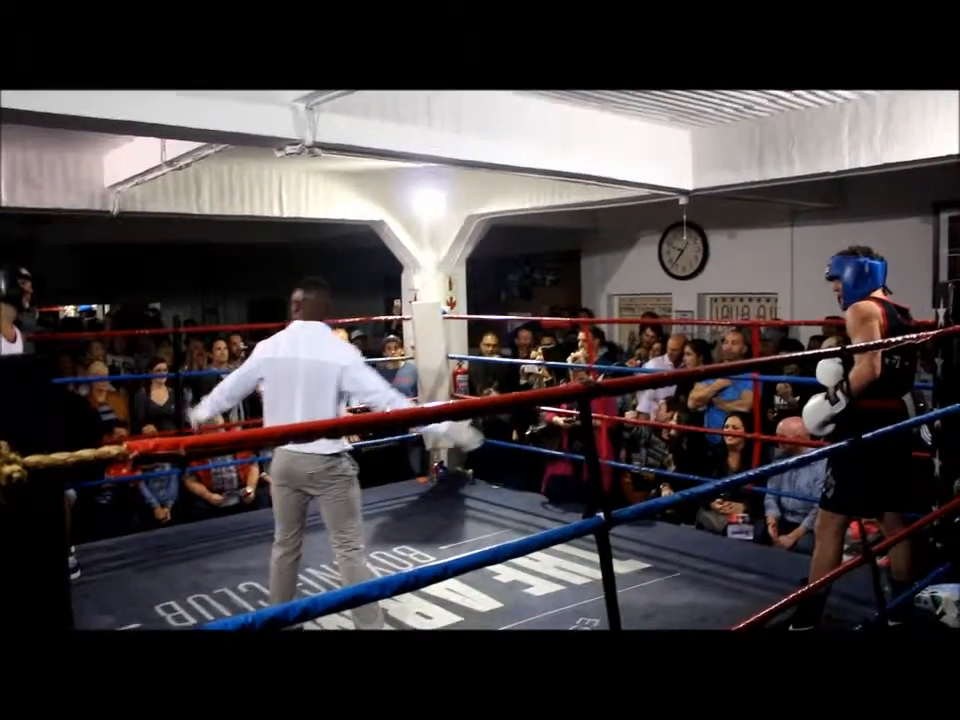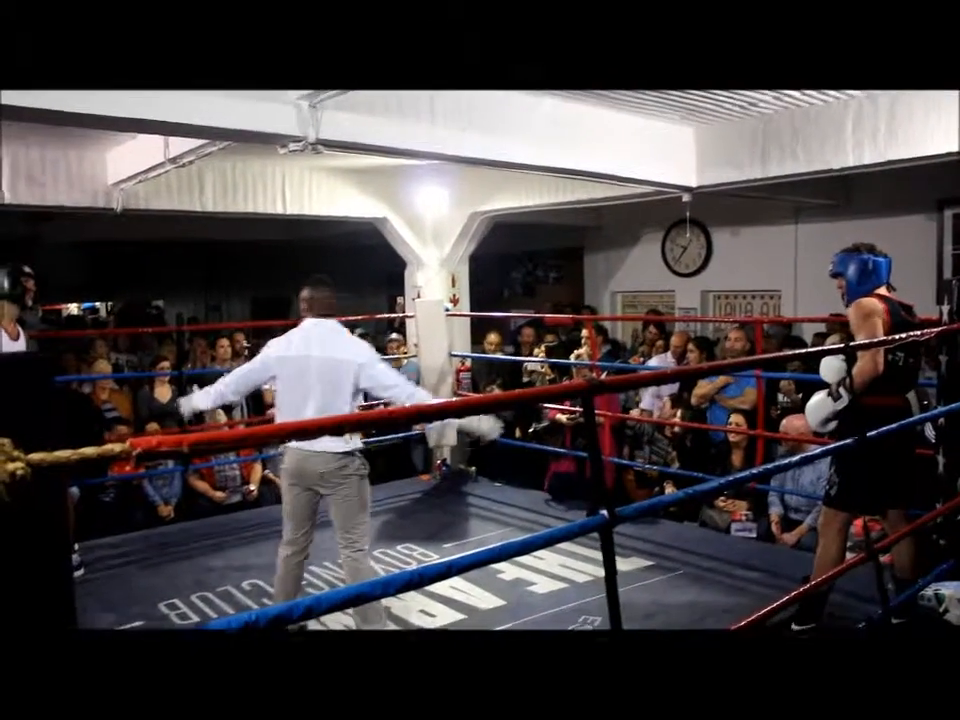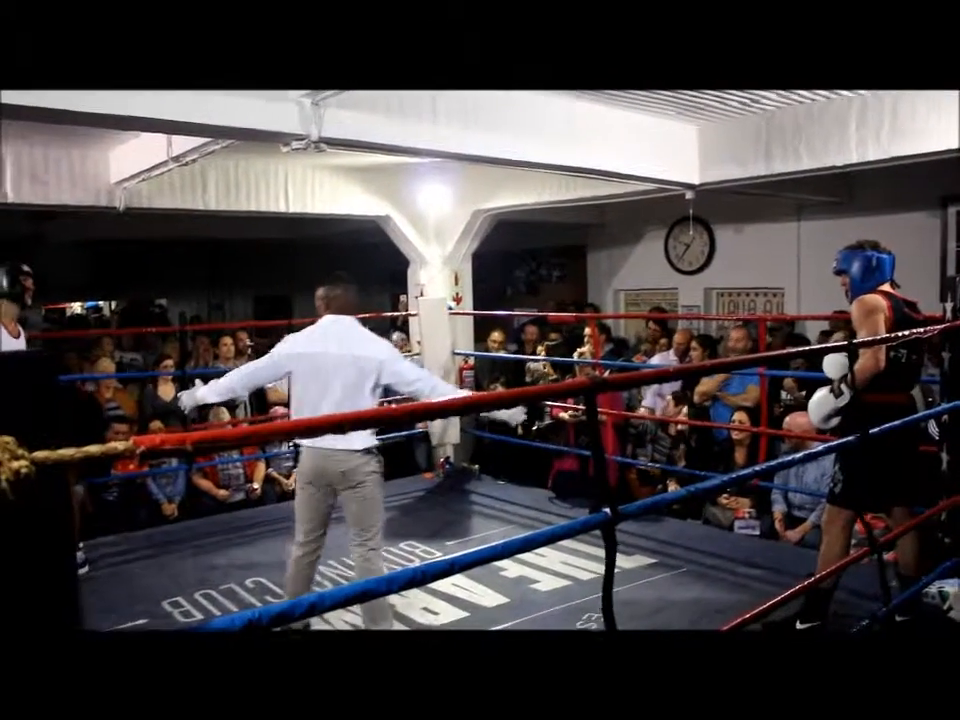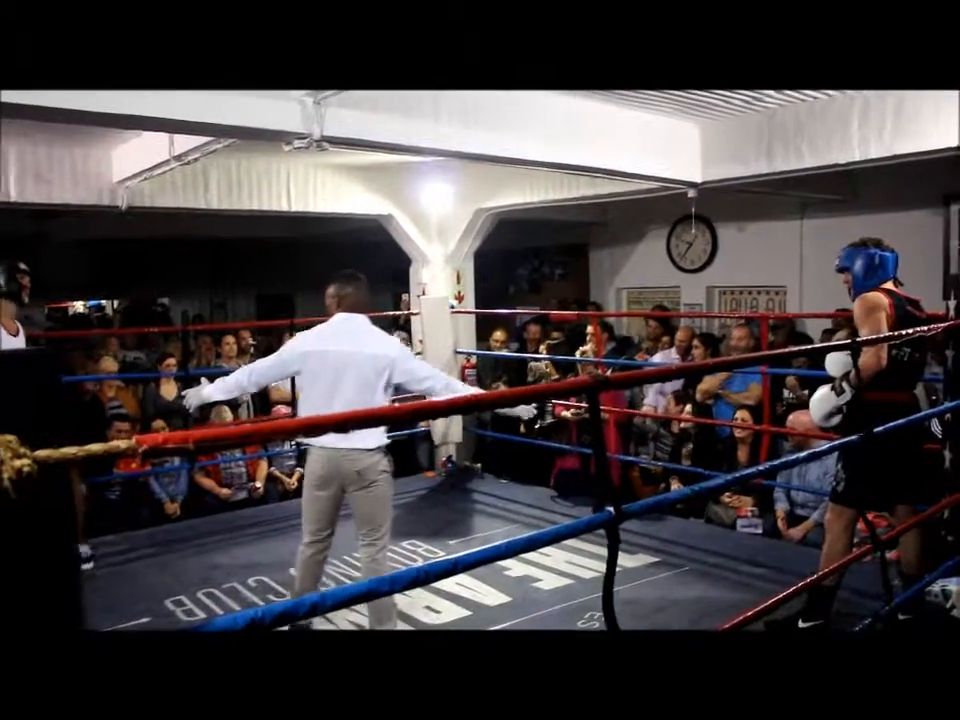
dt=0.1s
person 1, frame 1
left shoulder: (863, 309)
right shoulder: (902, 315)
left elbow: (869, 369)
right elbow: (902, 376)
left wrist: (833, 399)
left hip: (865, 426)
right hip: (895, 422)
left knee: (829, 524)
right knee: (893, 520)
left ankle: (807, 616)
person 1, frame 2
left shoulder: (865, 306)
right shoulder: (907, 311)
left elbow: (872, 366)
right elbow: (907, 373)
left wrist: (836, 396)
left hip: (868, 423)
right hip: (898, 419)
left knee: (833, 521)
right knee: (897, 517)
left ankle: (809, 615)
right ankle: (904, 606)
person 1, frame 3
left shoulder: (869, 303)
right shoulder: (910, 308)
left elbow: (873, 362)
right elbow: (911, 370)
left wrist: (838, 393)
left hip: (871, 420)
right hip: (902, 416)
left knee: (837, 518)
right knee: (901, 513)
left ankle: (813, 613)
right ankle: (907, 605)
person 1, frame 4
left shoulder: (870, 300)
right shoulder: (914, 306)
left elbow: (875, 360)
right elbow: (914, 367)
left wrist: (839, 391)
left hip: (873, 418)
right hip: (905, 414)
left knee: (840, 517)
right knee: (905, 512)
left ankle: (815, 611)
right ankle: (910, 603)
person 2, frame 1
left shoulder: (269, 348)
right shoulder: (339, 352)
left elbow: (232, 387)
right elbow: (385, 398)
left wrist: (202, 412)
right wrist: (444, 428)
left hip: (284, 459)
right hip: (328, 462)
left knee: (286, 543)
right knee: (350, 548)
right ankle: (370, 626)
person 2, frame 2
left shoulder: (280, 347)
right shoulder: (354, 349)
left elbow: (237, 382)
right elbow: (402, 391)
left wrist: (197, 400)
right wrist: (465, 418)
left hip: (295, 457)
right hip: (339, 461)
left knee: (293, 542)
right knee: (355, 549)
right ankle: (372, 625)
person 2, frame 3
left shoulder: (298, 343)
right shoulder: (375, 347)
left elbow: (249, 375)
right elbow: (425, 385)
left wrist: (200, 393)
right wrist: (490, 406)
left hip: (312, 456)
right hip: (357, 460)
left knee: (306, 542)
right knee: (367, 550)
right ankle: (378, 626)
person 2, frame 4
left shoulder: (308, 341)
right shoulder: (386, 346)
left elbow: (257, 373)
right elbow: (437, 383)
left wrist: (207, 391)
left hip: (321, 456)
right hip: (367, 459)
left knee: (313, 542)
right knee: (374, 549)
left ankle: (299, 617)
right ankle: (383, 626)
